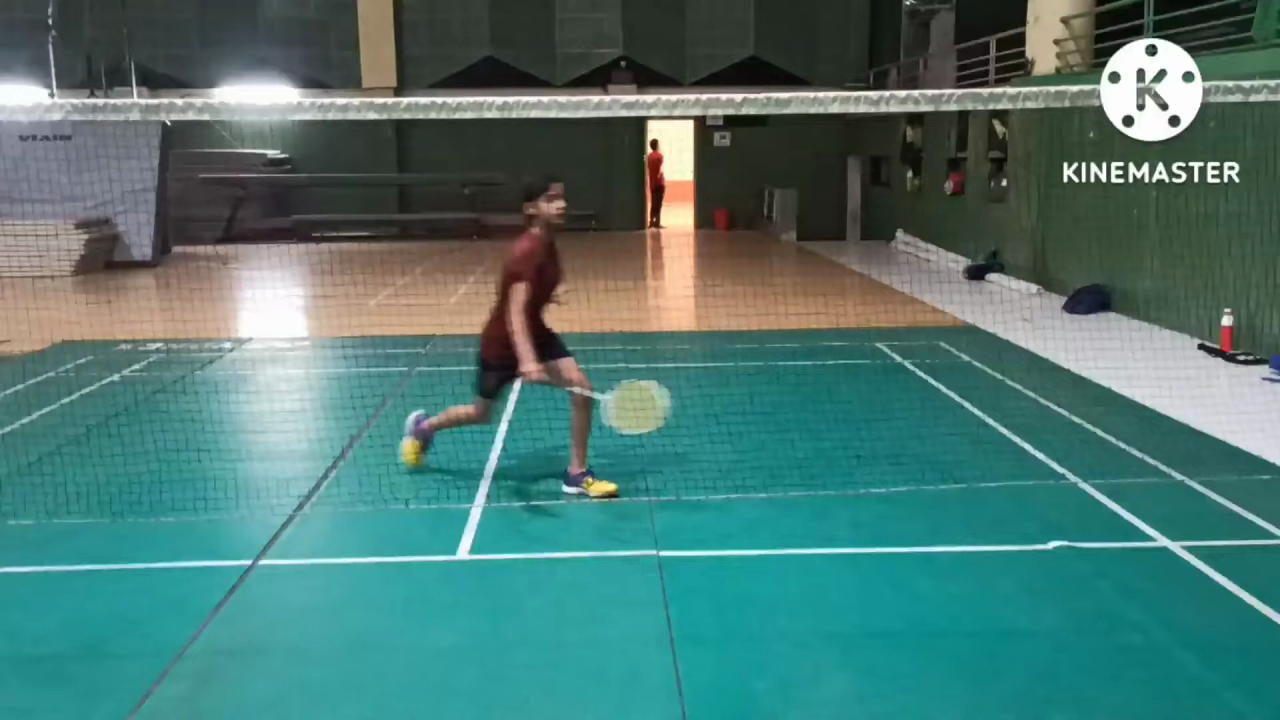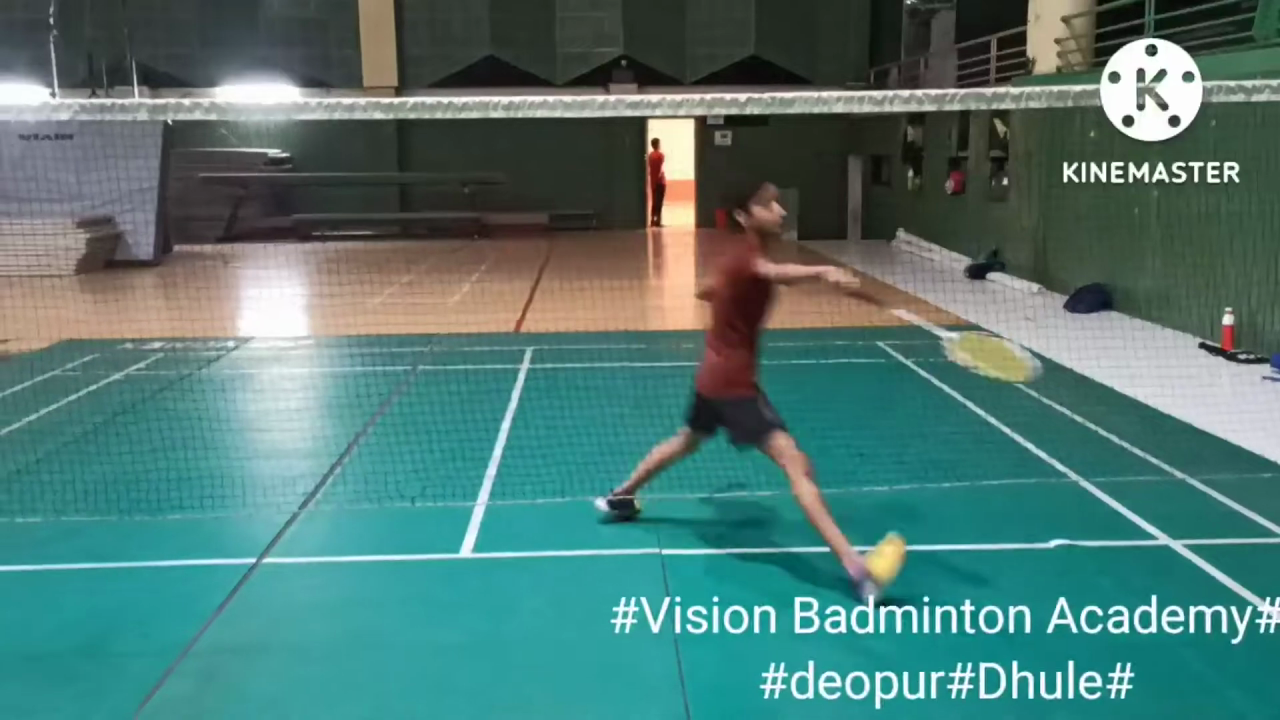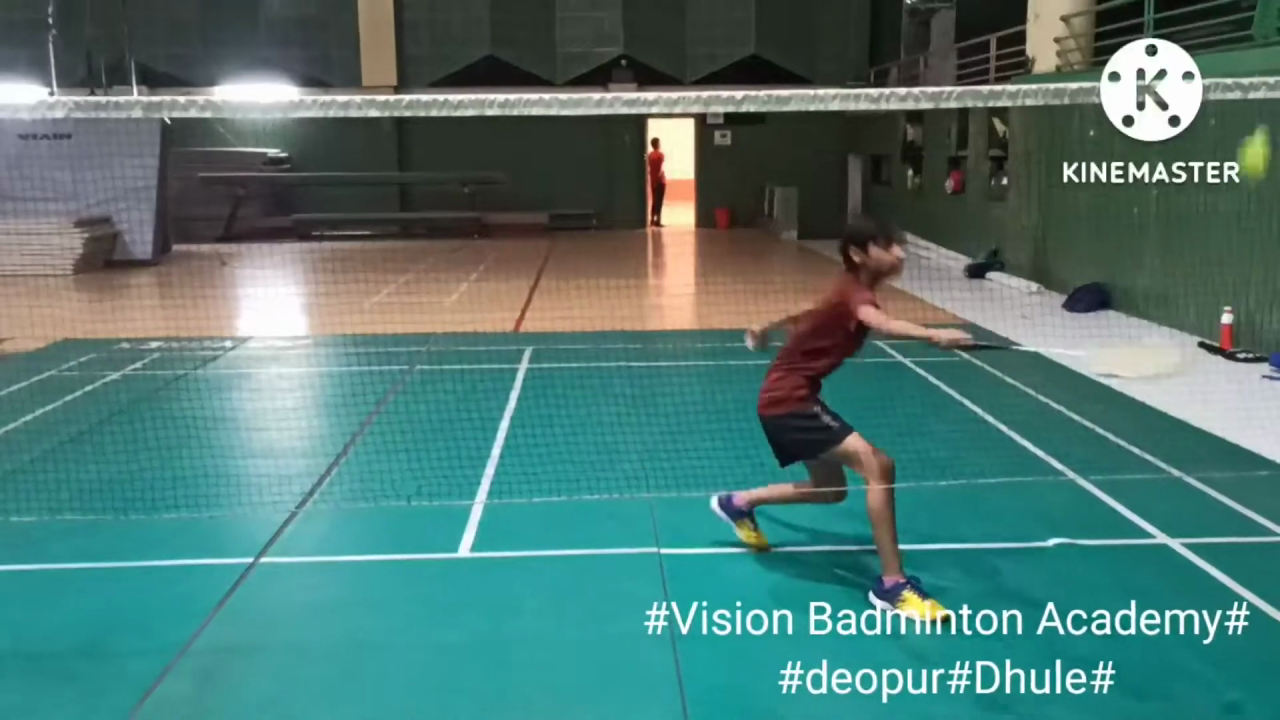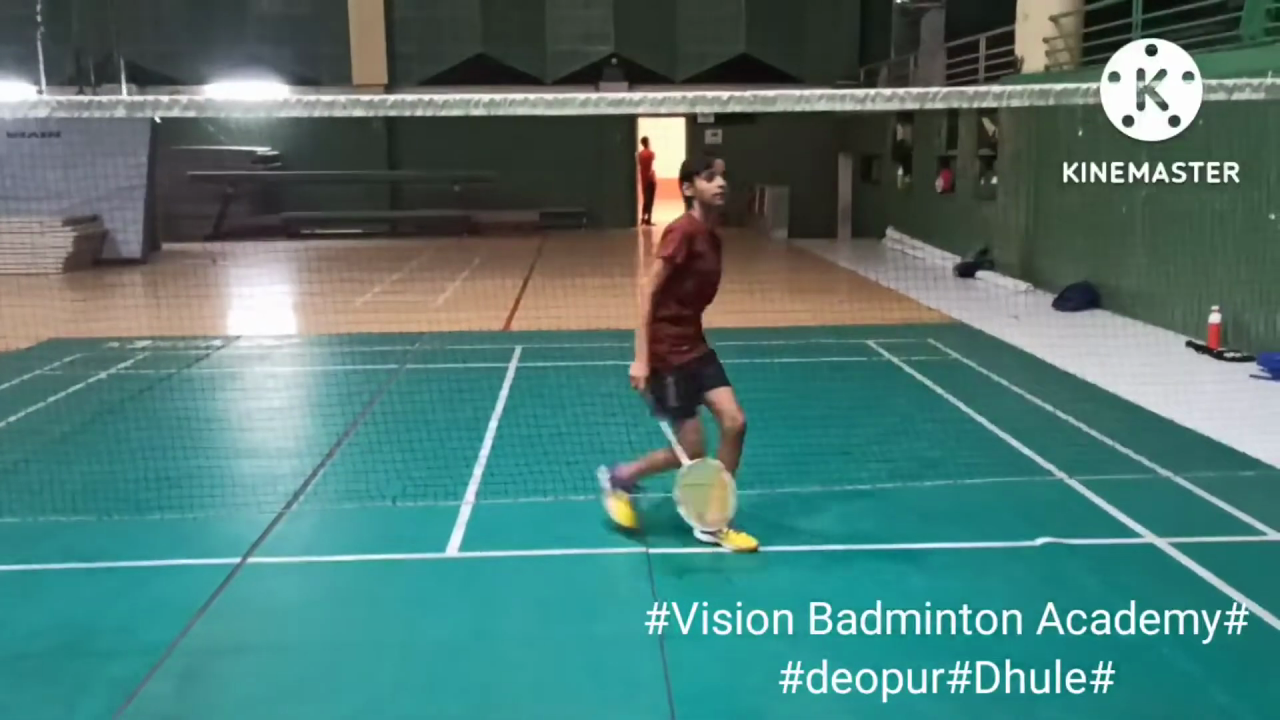
dt=0.5s
person 1, frame 1
left shoulder: (547, 244)
right shoulder: (526, 252)
right elbow: (515, 313)
right wrist: (526, 359)
left hip: (533, 329)
right hip: (501, 342)
left knee: (581, 387)
right knee: (481, 413)
left ankle: (578, 475)
right ankle: (421, 427)
person 1, frame 2
left shoulder: (741, 257)
right shoulder: (747, 257)
left elbow: (709, 291)
right elbow: (779, 272)
right wrist: (824, 272)
left hip: (715, 379)
right hip: (733, 384)
left knee: (685, 444)
right knee: (798, 466)
left ankle: (619, 497)
right ankle: (857, 569)
person 1, frame 3
left shoulder: (852, 287)
right shoulder: (854, 293)
left elbow: (798, 316)
right elbow: (881, 323)
left wrist: (764, 330)
right wrist: (935, 335)
left hip: (787, 395)
right hip: (788, 399)
left knee: (832, 486)
right knee: (878, 466)
left ankle: (736, 504)
right ankle: (893, 585)
person 1, frame 4
left shoulder: (711, 237)
right shoulder: (682, 232)
right elbow: (648, 294)
right wrist: (641, 358)
left hip: (694, 345)
right hip: (666, 352)
left knee: (735, 423)
right knee: (691, 451)
right ankle: (619, 479)
